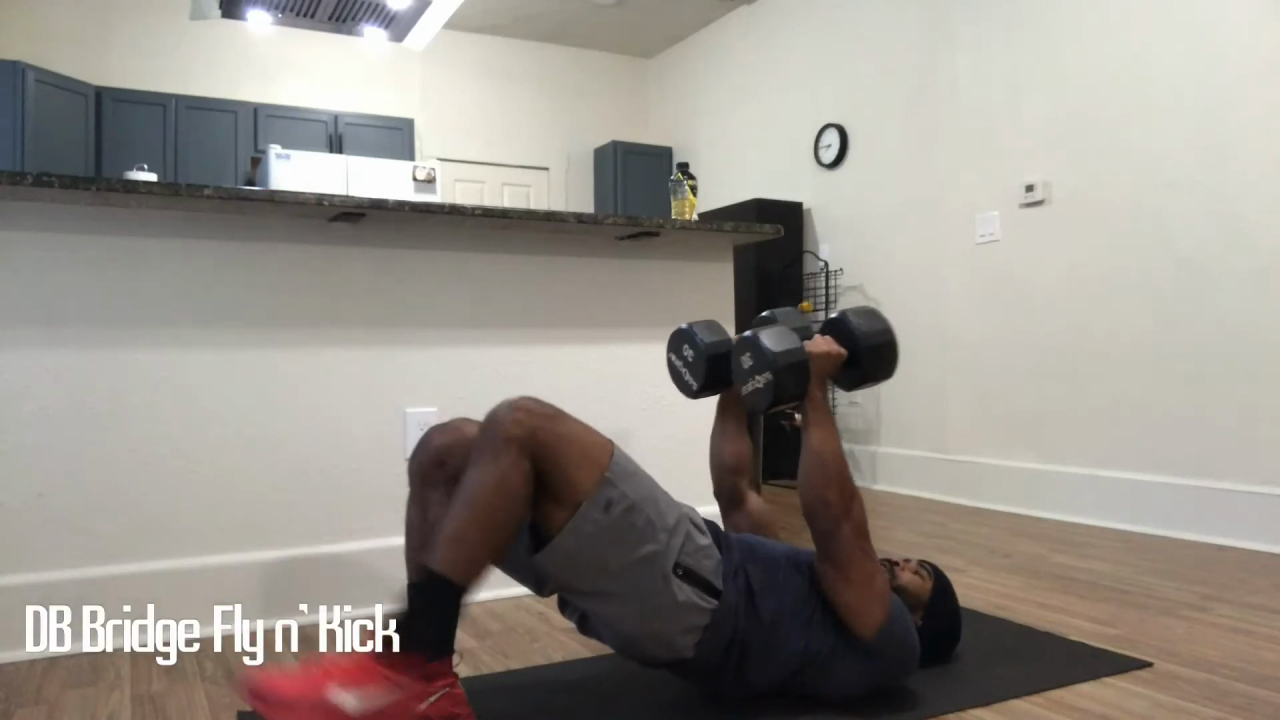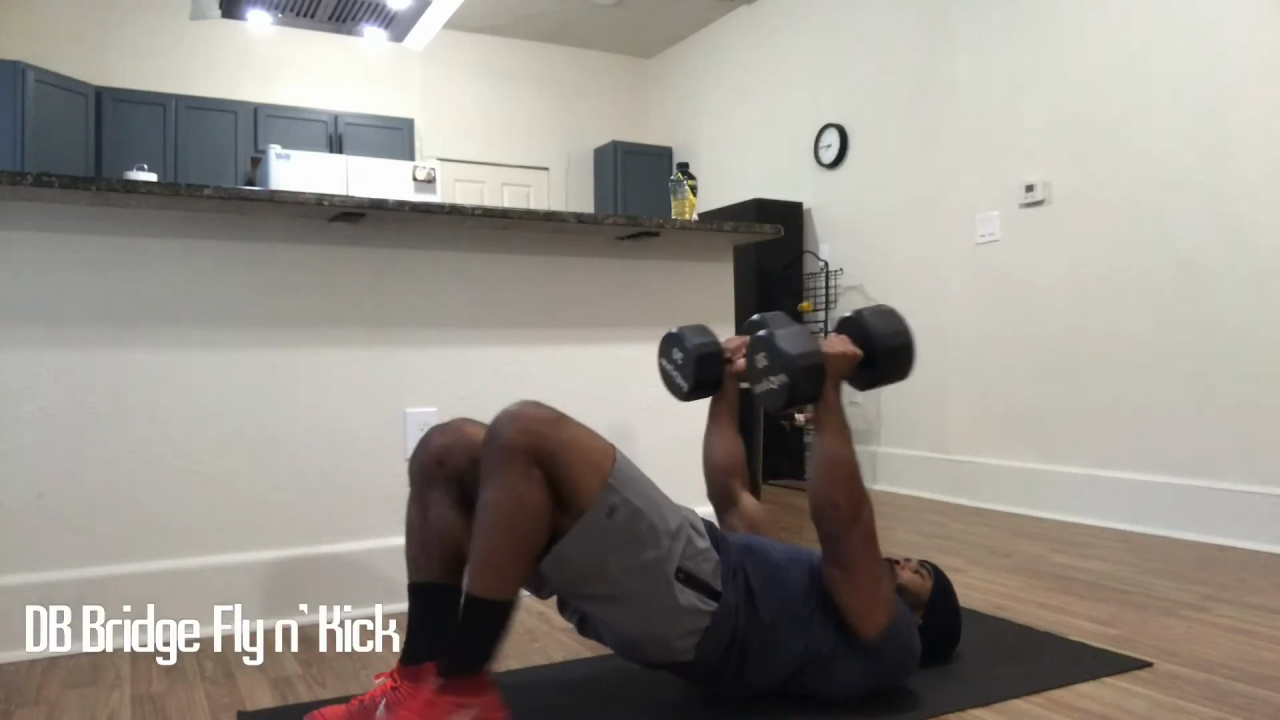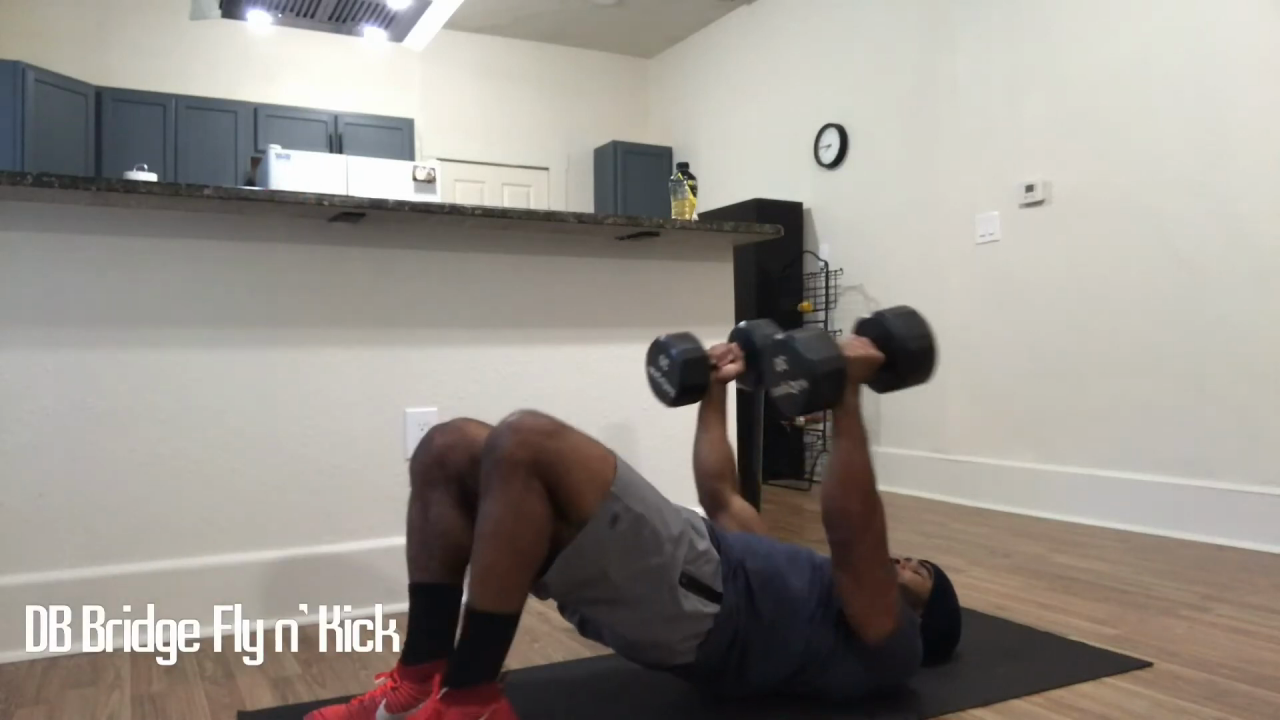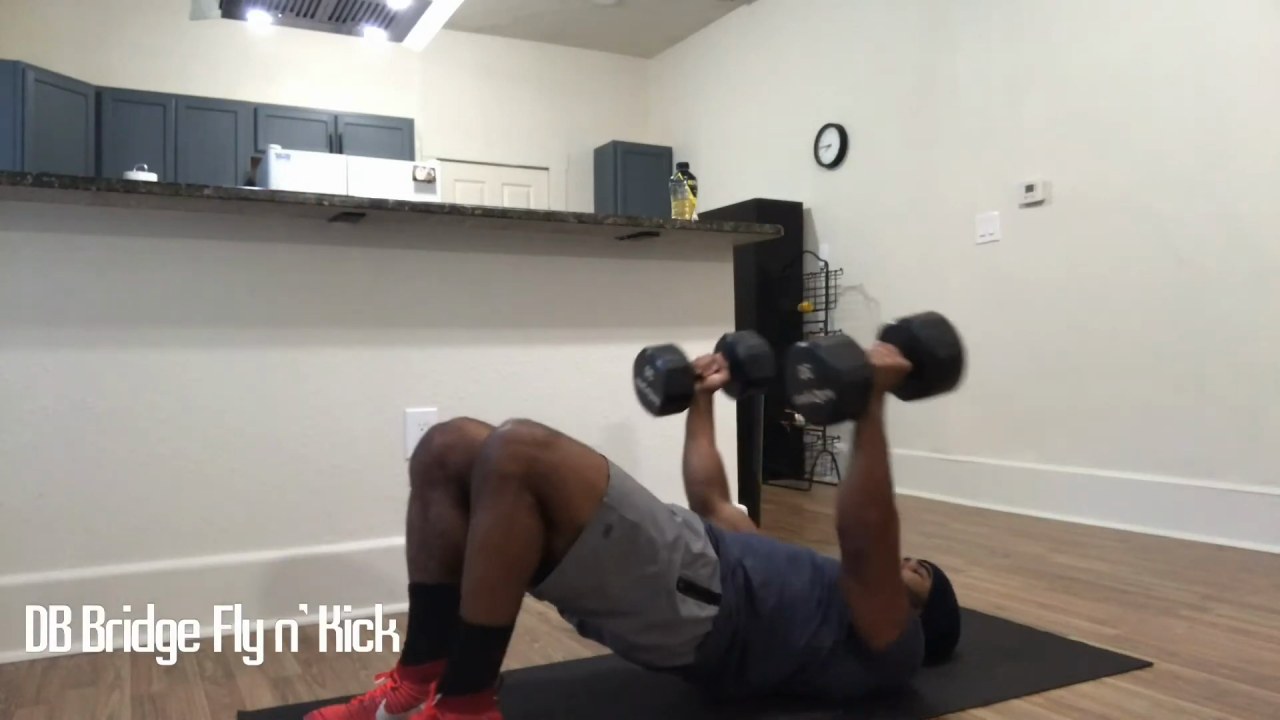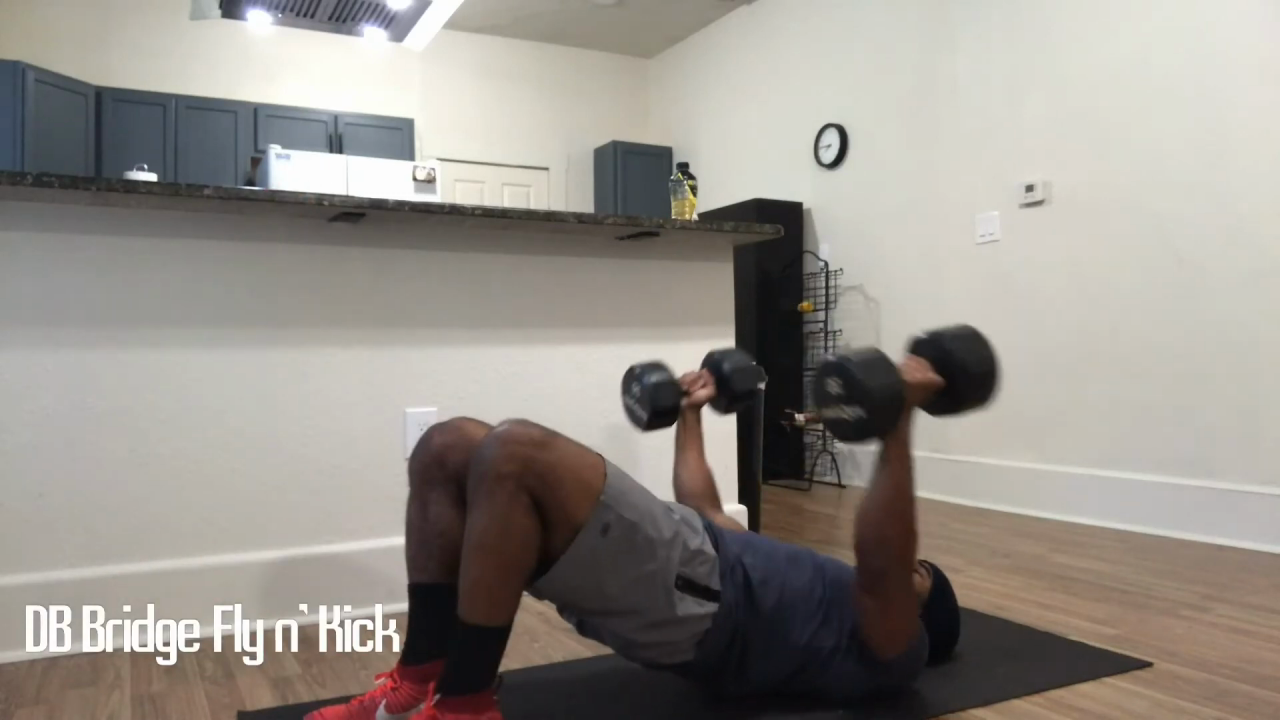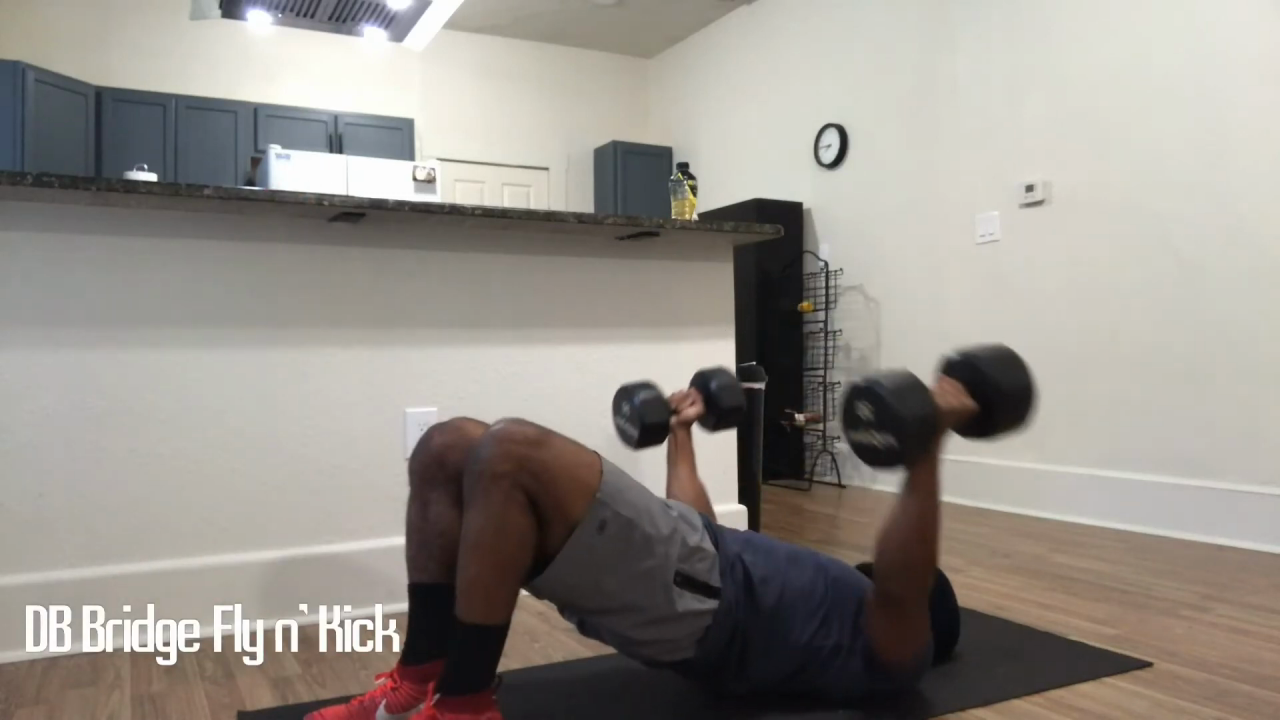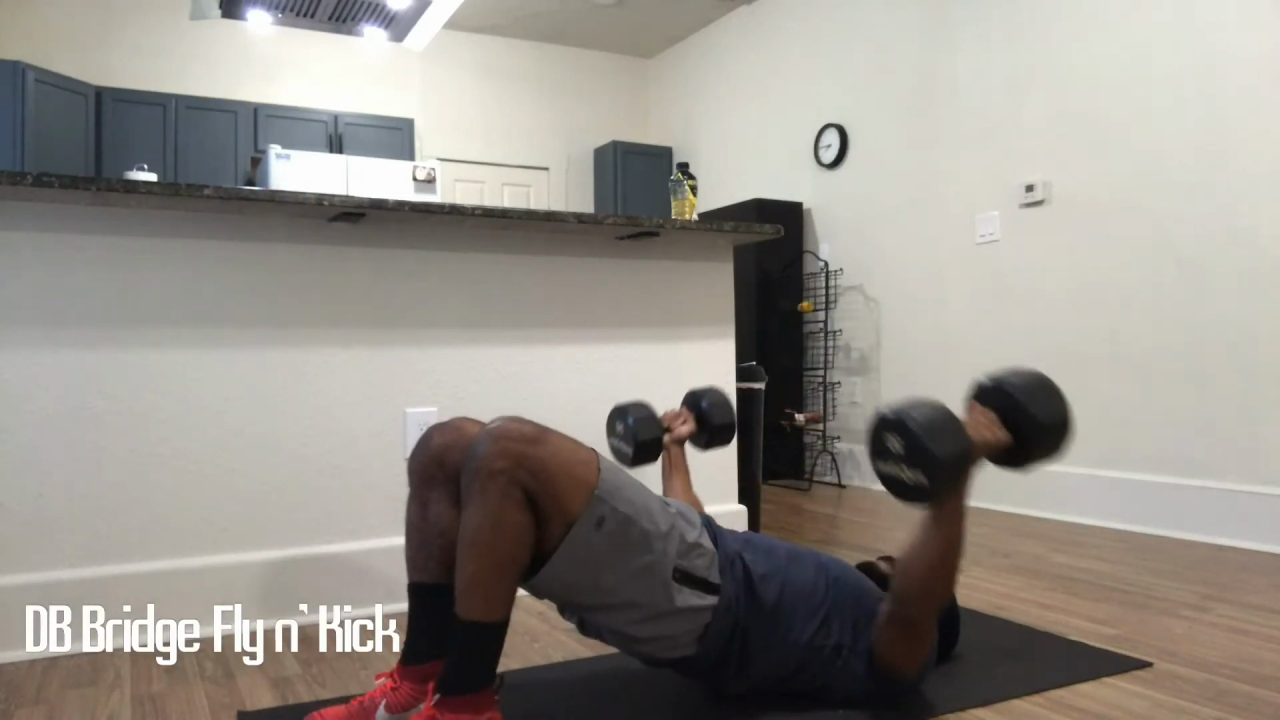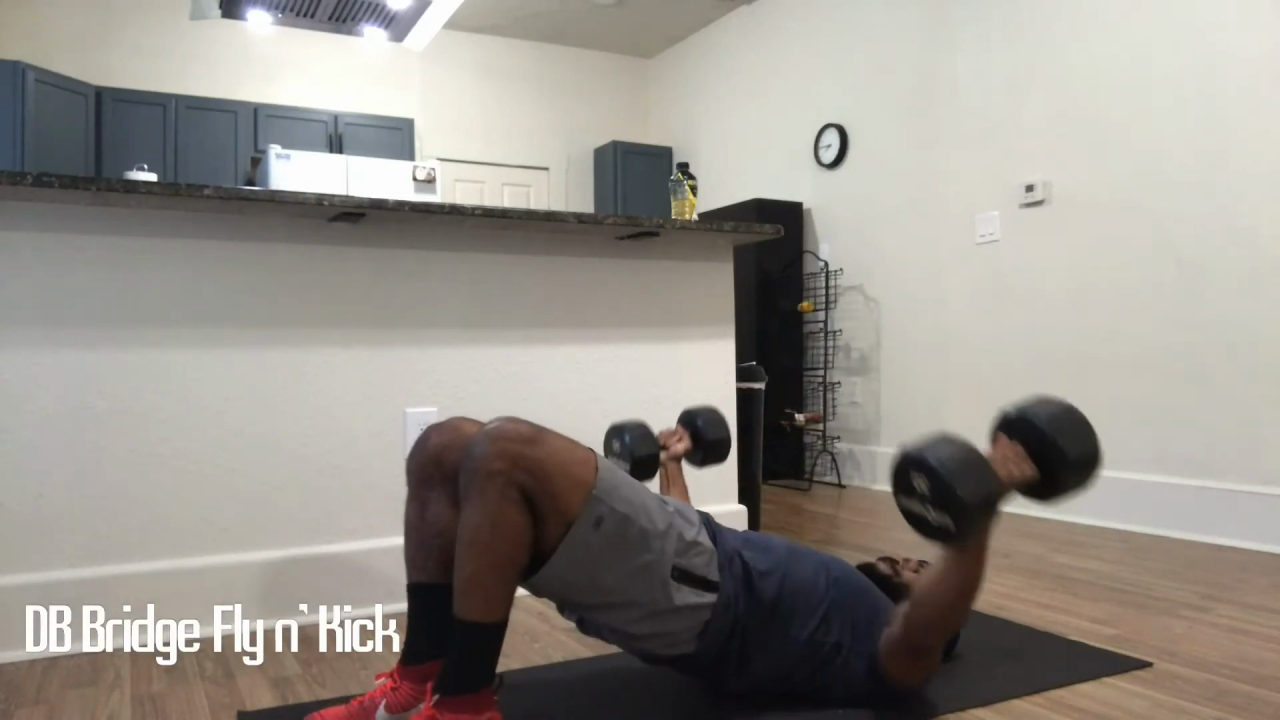
dt=0.1s
person 1, frame 1
left shoulder: (886, 643)
right shoulder: (809, 584)
left elbow: (837, 522)
right elbow: (736, 491)
left wrist: (815, 394)
right wrist: (738, 391)
left hip: (687, 595)
right hip: (659, 576)
left knee: (523, 423)
right knee: (446, 447)
person 1, frame 2
left shoulder: (887, 641)
right shoulder: (817, 584)
left elbow: (844, 527)
right elbow: (730, 491)
left wrist: (826, 396)
right wrist: (726, 389)
left hip: (689, 593)
right hip: (651, 580)
left knee: (526, 430)
right knee: (450, 448)
person 1, frame 3
left shoulder: (887, 643)
right shoulder: (814, 583)
left elbow: (857, 533)
right elbow: (721, 495)
left wrist: (847, 399)
right wrist: (715, 395)
left hip: (688, 593)
right hip: (661, 569)
left knee: (526, 441)
right knee: (450, 449)
person 1, frame 4
left shoulder: (888, 646)
right shoulder: (814, 586)
left elbow: (868, 545)
right elbow: (712, 503)
left wrist: (869, 409)
right wrist: (702, 403)
left hip: (688, 597)
left knee: (517, 453)
right knee: (449, 449)
person 1, frame 5
left shoulder: (888, 650)
right shoulder: (811, 586)
left elbow: (883, 566)
right elbow: (704, 513)
left wrist: (897, 424)
right wrist: (690, 418)
left hip: (687, 598)
left knee: (513, 454)
right knee: (446, 448)
person 1, frame 6
left shoulder: (891, 651)
right shoulder: (819, 591)
left elbow: (898, 586)
right elbow: (697, 521)
left wrist: (926, 450)
right wrist: (681, 434)
left hip: (687, 593)
left knee: (509, 453)
right knee: (447, 448)
person 1, frame 7
left shoulder: (886, 653)
right shoulder: (818, 587)
left elbow: (918, 607)
left wrist: (954, 476)
right wrist: (676, 454)
left hip: (692, 597)
left knee: (506, 452)
right knee: (447, 449)
person 1, frame 8
left shoulder: (888, 648)
right shoulder: (829, 593)
left elbow: (926, 630)
right wrist: (673, 469)
left hip: (689, 590)
left knee: (503, 453)
right knee: (445, 448)
